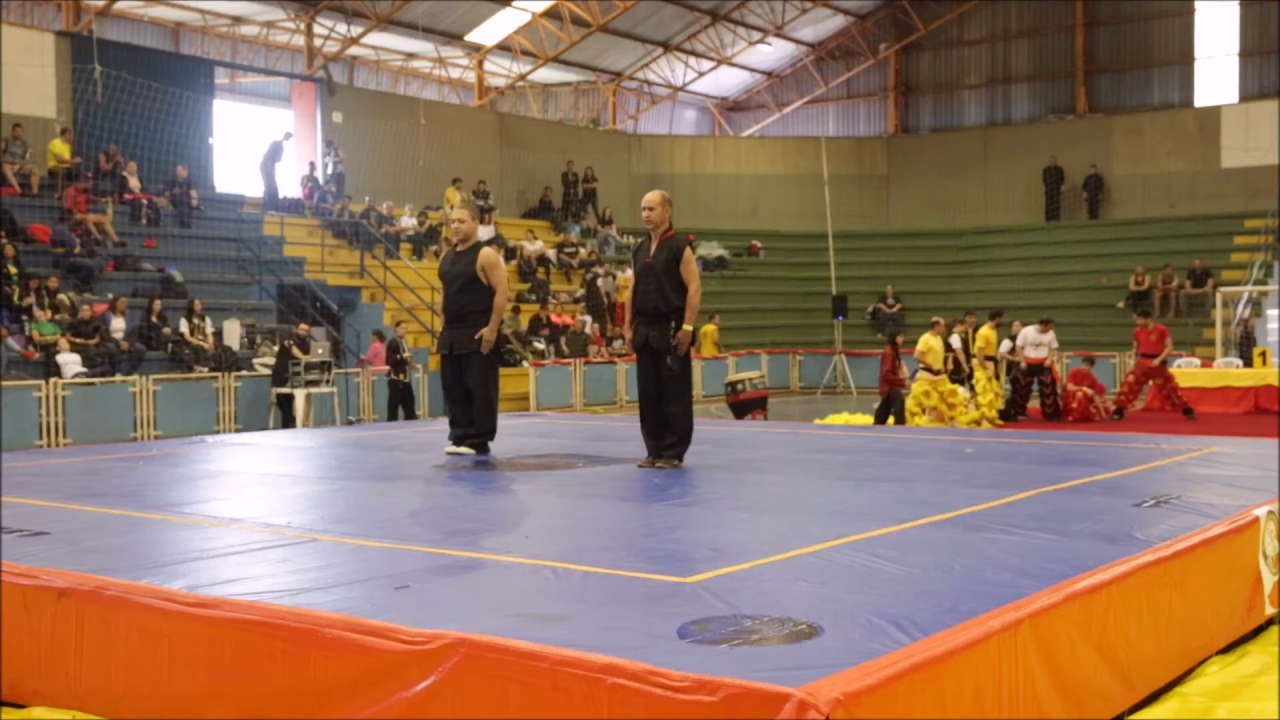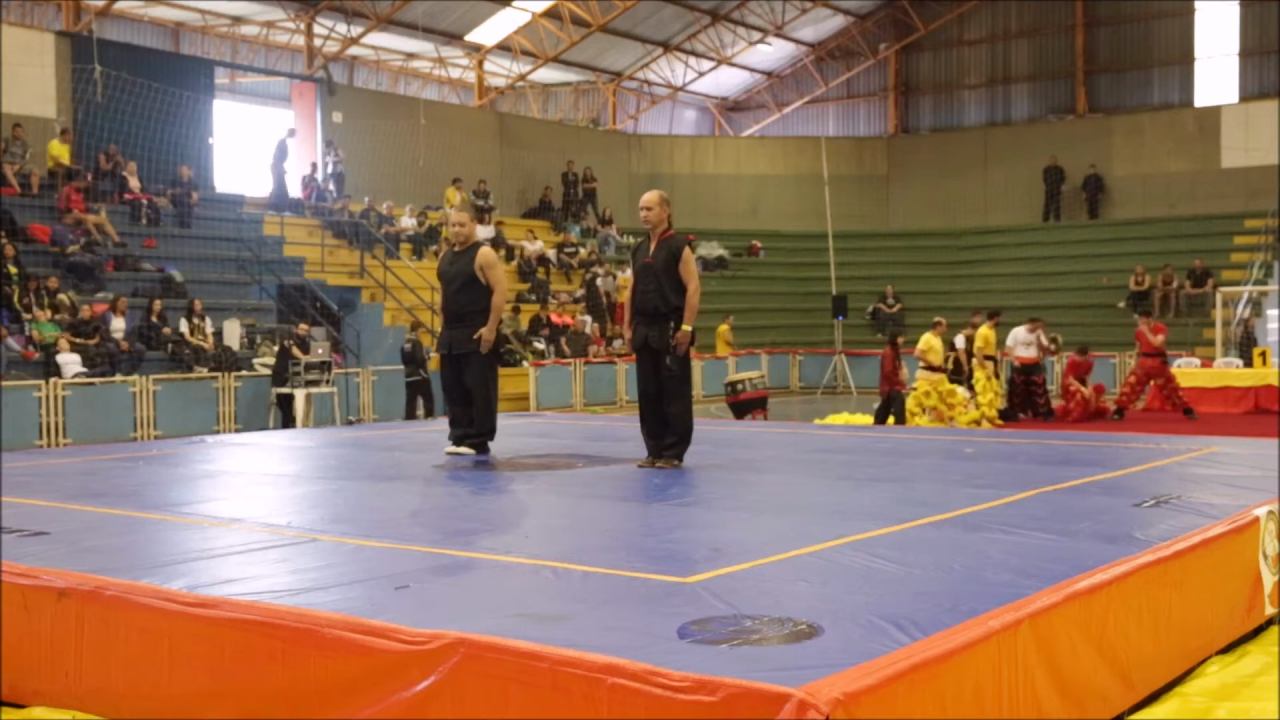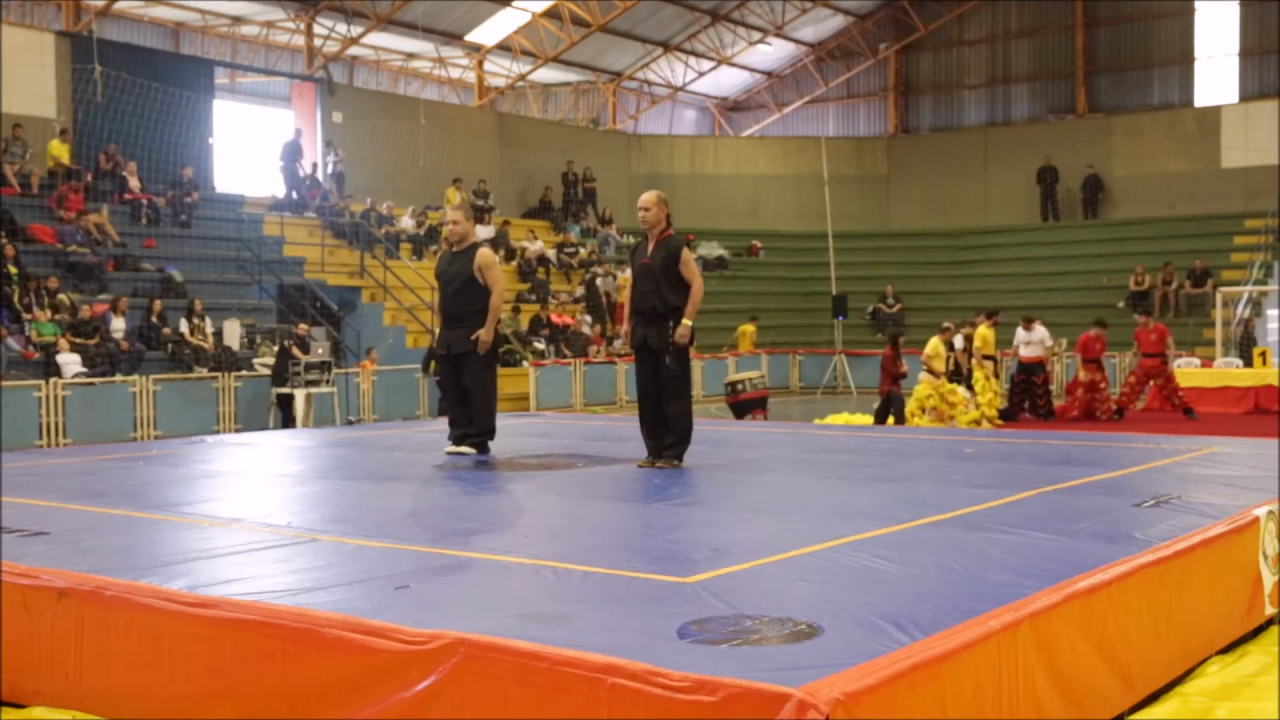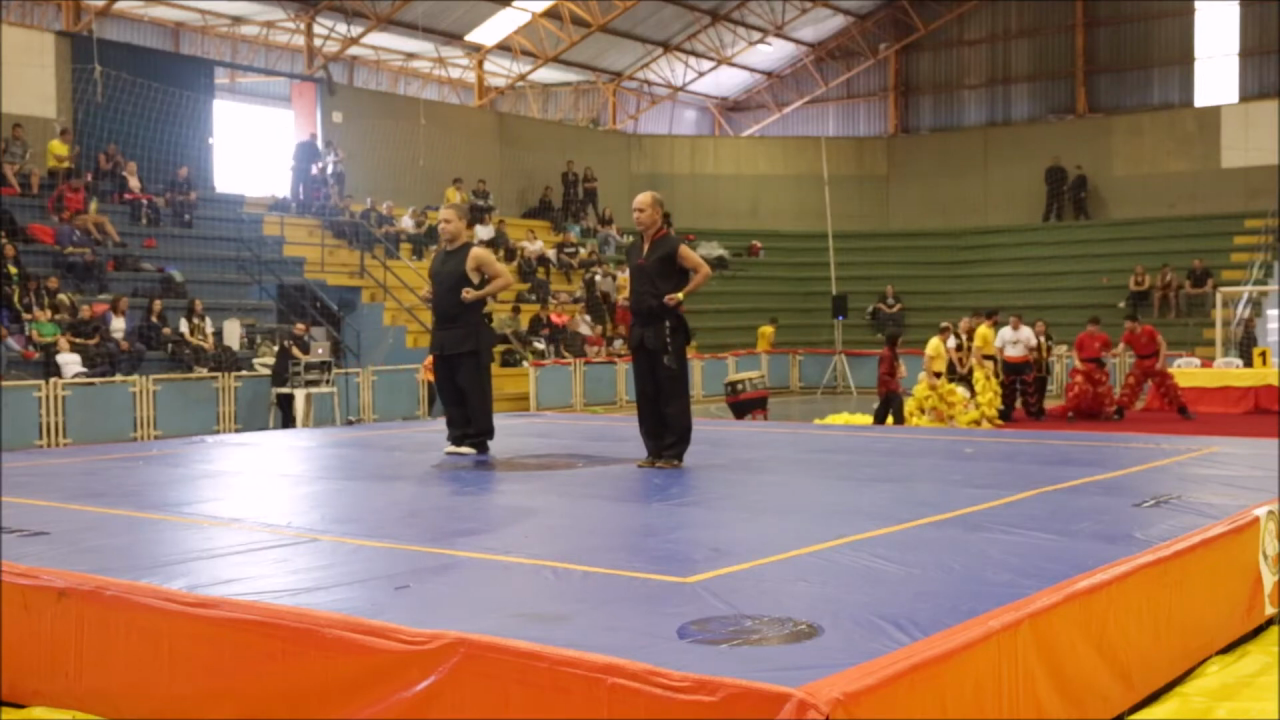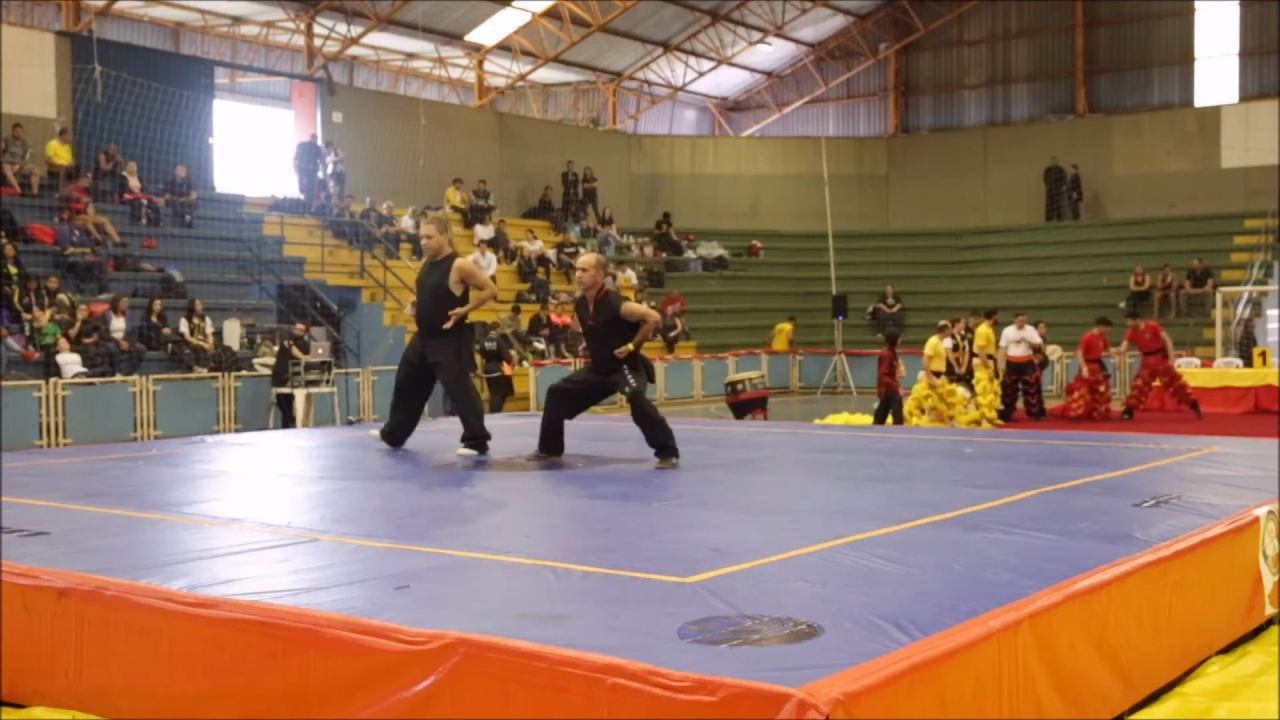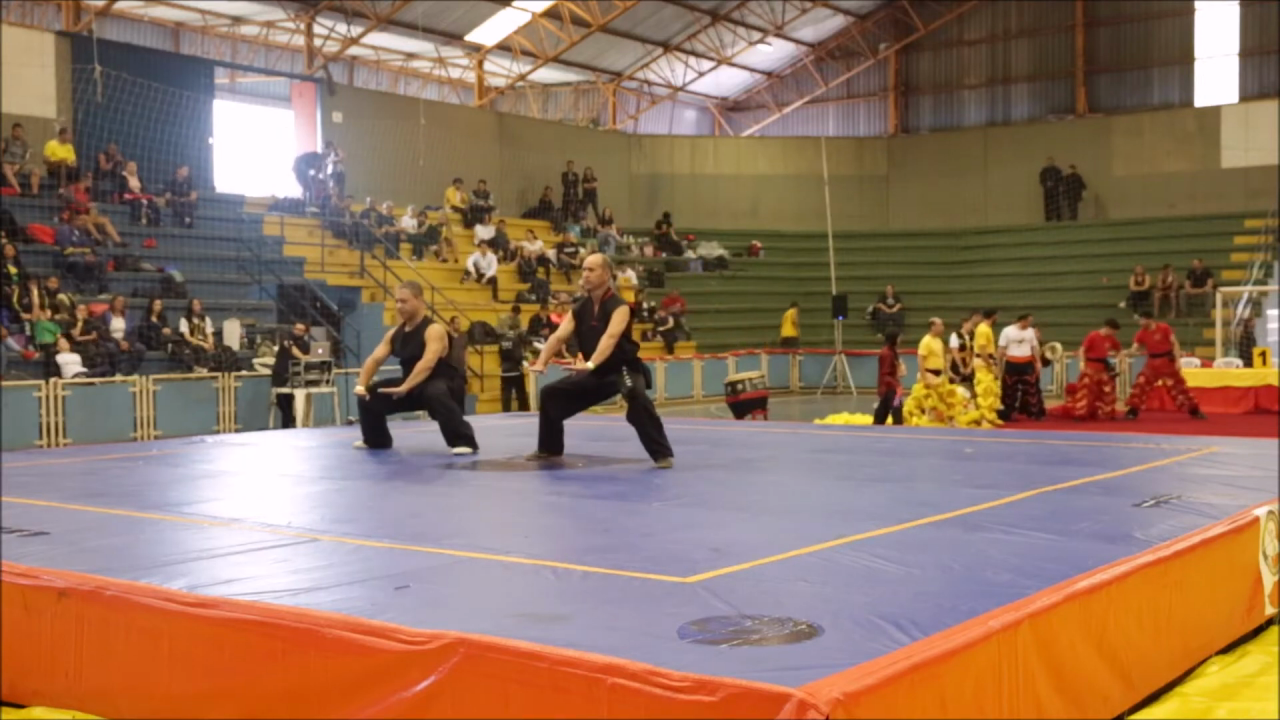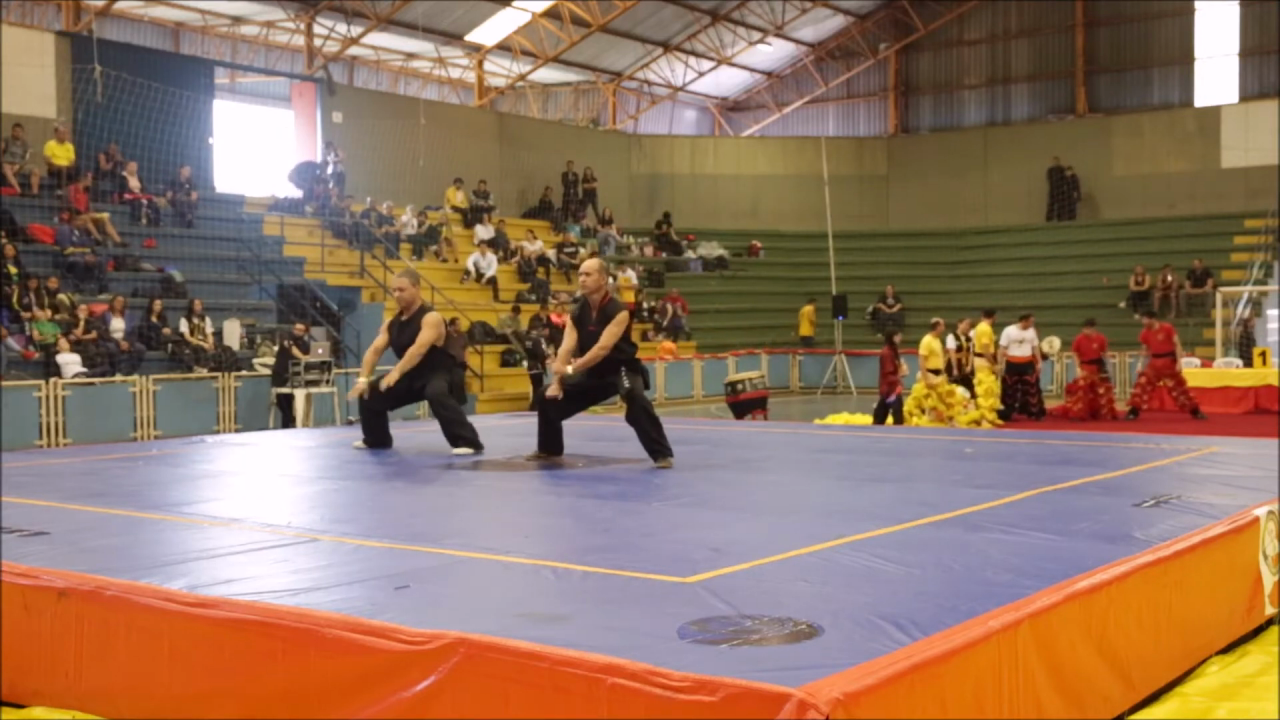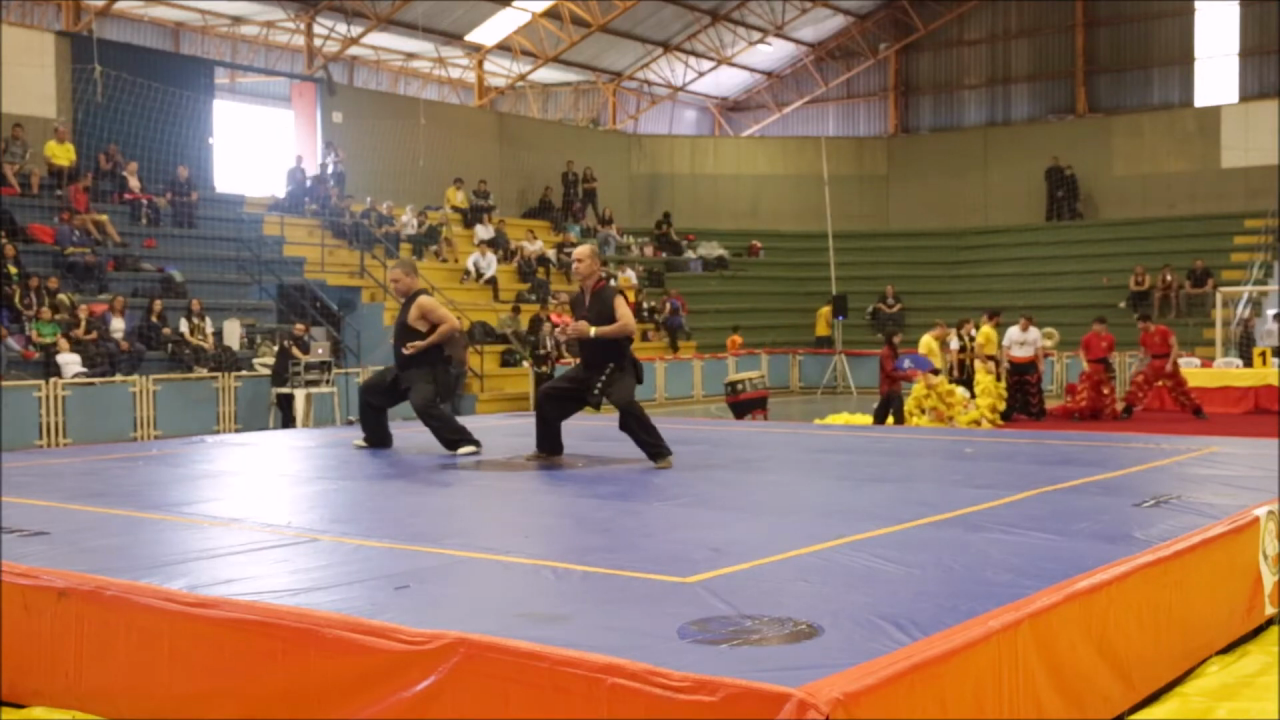
dt=0.7s
person 1, frame 1
left shoulder: (680, 247)
right shoulder: (639, 250)
left elbow: (694, 289)
left wrist: (687, 328)
right wrist: (628, 325)
left hip: (670, 328)
right hip: (645, 329)
left knee: (675, 393)
right knee: (648, 392)
left ankle: (673, 453)
right ankle: (655, 450)
person 1, frame 2
left shoulder: (679, 247)
right shoulder: (638, 250)
left elbow: (693, 289)
left wrist: (686, 328)
right wrist: (627, 326)
left hip: (669, 328)
right hip: (643, 329)
left knee: (674, 393)
right knee: (647, 393)
left ankle: (673, 453)
right ankle: (654, 450)
person 1, frame 3
left shoulder: (676, 247)
right shoulder: (638, 250)
left elbow: (696, 286)
left wrist: (687, 322)
right wrist: (627, 321)
left hip: (669, 329)
right hip: (643, 329)
left knee: (674, 393)
right knee: (647, 392)
left ankle: (673, 452)
right ankle: (654, 450)
person 1, frame 4
left shoulder: (672, 246)
right shoulder: (633, 250)
left elbow: (704, 270)
left wrist: (680, 295)
right wrist: (629, 299)
left hip: (666, 327)
right hip: (640, 328)
left knee: (672, 392)
right knee: (646, 393)
left ankle: (673, 453)
right ankle: (654, 451)
person 1, frame 5
left shoulder: (616, 304)
right shoulder: (580, 304)
left elbow: (654, 318)
left wrist: (632, 346)
right wrist: (588, 344)
left hip: (625, 367)
right hip: (597, 368)
left knee: (638, 401)
right knee: (557, 394)
left ankle: (667, 453)
right ankle: (550, 448)
person 1, frame 6
left shoulder: (619, 307)
right shoulder: (579, 309)
left elbow: (610, 338)
right elbow: (558, 336)
left wrist: (590, 364)
right wrist: (541, 362)
left hip: (623, 369)
right hip: (593, 374)
left knee: (637, 398)
right knee: (550, 394)
left ankle: (662, 454)
right ankle: (550, 448)
person 1, frame 7
left shoulder: (618, 312)
right shoulder: (577, 313)
left elbow: (602, 348)
right elbow: (567, 348)
left wrist: (570, 369)
right wrist: (556, 382)
left hip: (622, 370)
right hip: (593, 373)
left knee: (635, 399)
right knee: (547, 397)
left ankle: (662, 454)
right ankle: (549, 449)
person 1, frame 8
left shoulder: (611, 295)
right shoulder: (576, 300)
left elbow: (629, 327)
left wrist: (592, 332)
right wrist: (569, 332)
left hip: (616, 365)
right hip: (588, 366)
left knee: (625, 403)
right knee: (547, 395)
left ankle: (660, 453)
right ankle: (548, 449)
person 2, frame 1
left shoulder: (486, 255)
right shoulder: (446, 257)
left elbow: (502, 292)
left wrist: (492, 328)
right wrist: (445, 326)
left hip: (478, 334)
right hip: (451, 334)
left knee: (480, 389)
right knee: (453, 389)
left ankle: (479, 441)
right ankle: (459, 437)
person 2, frame 2
left shoulder: (484, 254)
right shoulder: (445, 257)
left elbow: (500, 291)
left wrist: (491, 328)
right wrist: (445, 326)
left hip: (477, 334)
right hip: (450, 334)
left knee: (480, 389)
right knee: (453, 388)
left ankle: (479, 441)
right ankle: (459, 437)
person 2, frame 3
left shoulder: (482, 255)
right shoulder: (443, 257)
left elbow: (498, 293)
left wrist: (489, 329)
right wrist: (442, 328)
left hip: (475, 334)
right hip: (448, 335)
left knee: (478, 388)
right knee: (452, 389)
left ankle: (478, 440)
right ankle: (459, 437)
person 2, frame 4
left shoulder: (476, 254)
right shoulder: (438, 257)
left elbow: (505, 278)
left wrist: (478, 294)
right wrist: (429, 295)
left hip: (469, 333)
right hip: (442, 333)
left knee: (474, 388)
right knee: (447, 389)
left ankle: (477, 440)
right ankle: (458, 437)
person 2, frame 5
left shoulder: (461, 266)
right shoulder: (428, 263)
left elbow: (489, 291)
left wrist: (463, 311)
right wrist: (417, 303)
left hip: (450, 341)
right hip: (423, 339)
left knee: (460, 390)
right knee: (406, 386)
left ankle: (477, 441)
right ankle: (392, 434)
person 2, frame 6
left shoulder: (434, 330)
right shoulder: (394, 334)
left elbow: (428, 363)
right elbow: (374, 359)
left wrist: (404, 388)
right wrist: (361, 385)
left hip: (441, 384)
right hip: (411, 387)
left knee: (436, 394)
right knee: (369, 396)
left ankle: (464, 441)
right ankle: (376, 440)
person 2, frame 7
left shoulder: (431, 318)
right shoulder: (392, 322)
left elbow: (418, 349)
right elbow: (375, 349)
left wrist: (395, 374)
right wrist: (363, 379)
left hip: (438, 374)
right hip: (411, 376)
left knee: (438, 396)
right knee: (369, 394)
left ankle: (468, 442)
right ankle: (376, 440)
person 2, frame 8
left shoulder: (424, 301)
right shoulder: (409, 302)
left elbow: (453, 325)
left wrist: (425, 344)
right wrist: (400, 341)
left hip: (426, 370)
right hip: (404, 369)
left knee: (423, 404)
right knee: (369, 390)
left ankle: (465, 442)
right ankle: (376, 438)
